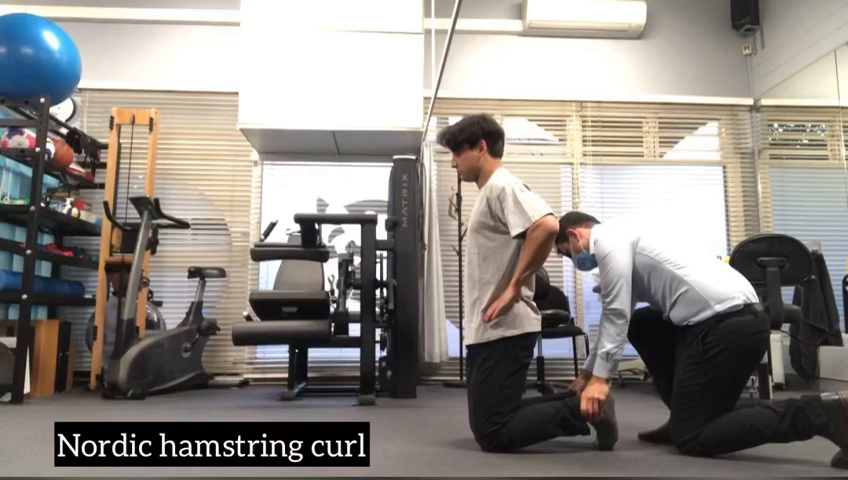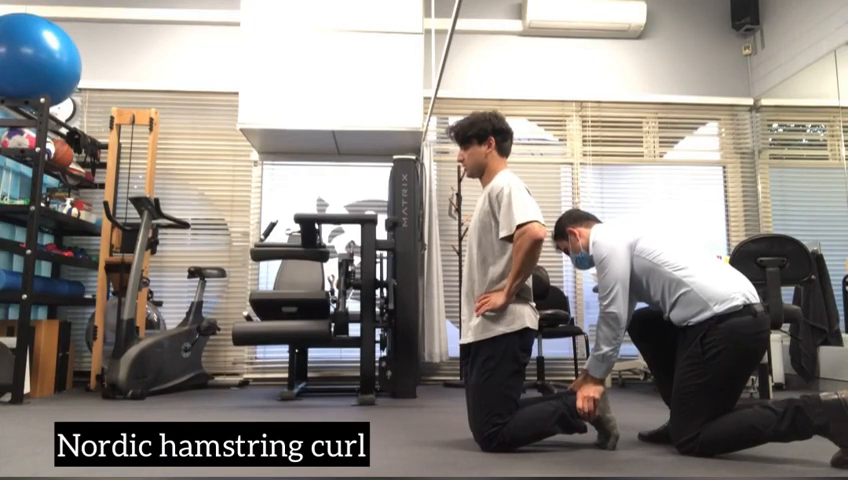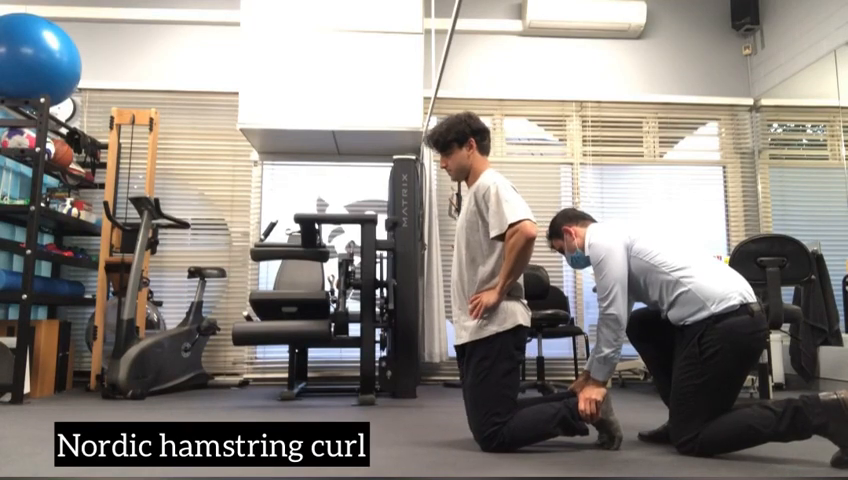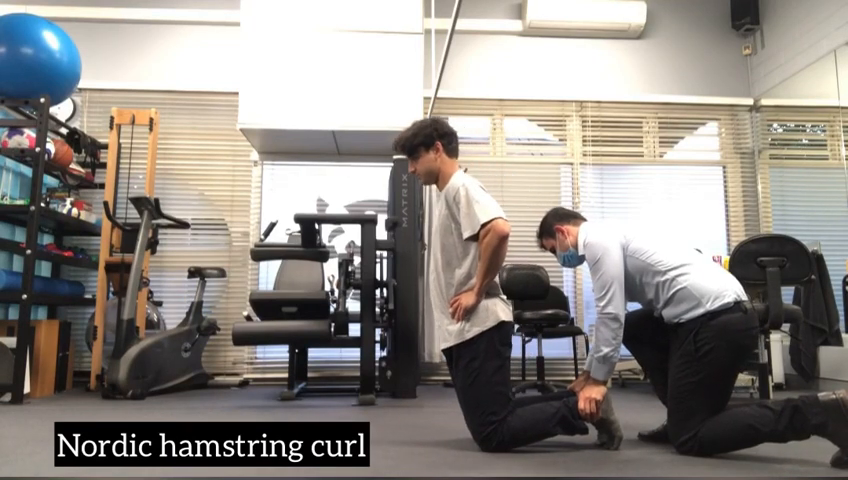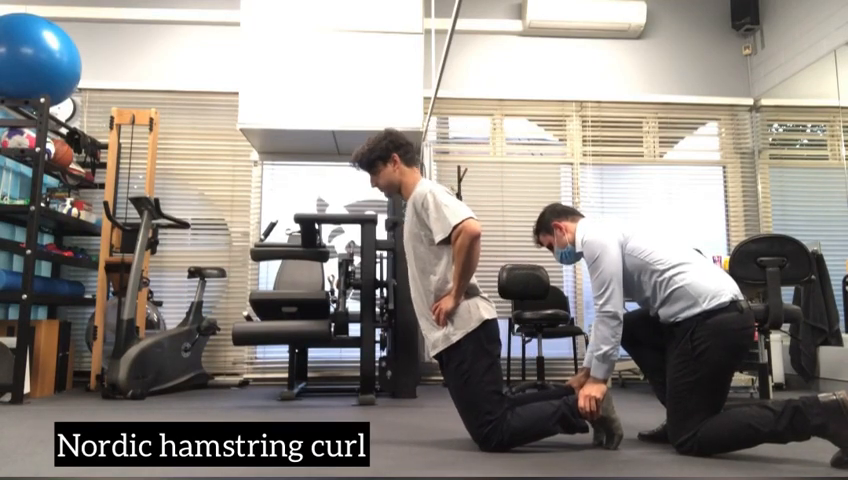
dt=1s
person 1, frame 1
left shoulder: (502, 186)
right shoulder: (488, 192)
left elbow: (547, 227)
left wrist: (514, 288)
left hip: (503, 329)
right hip: (488, 329)
left knee: (493, 434)
right knee: (489, 424)
right ankle: (579, 402)
person 1, frame 2
left shoulder: (504, 186)
right shoulder: (491, 191)
left elbow: (534, 233)
left wrist: (508, 292)
left hip: (501, 327)
right hip: (483, 328)
left knee: (492, 434)
right knee: (489, 423)
left ankle: (582, 406)
right ankle: (577, 402)
person 1, frame 3
left shoulder: (490, 186)
right shoulder: (475, 192)
left elbow: (525, 232)
left wrist: (499, 290)
left hip: (494, 326)
right hip: (477, 328)
left knee: (493, 434)
right knee: (490, 422)
right ankle: (578, 402)
person 1, frame 4
left shoulder: (460, 187)
right shoulder: (448, 194)
left elbow: (499, 230)
left wrist: (477, 291)
left hip: (478, 325)
right hip: (463, 329)
left knee: (493, 434)
right knee: (492, 421)
left ankle: (583, 408)
right ankle: (577, 402)
person 1, frame 5
left shoulder: (426, 193)
right shoulder: (415, 203)
left elbow: (470, 231)
left wrist: (455, 295)
left hip: (463, 328)
right hip: (452, 331)
left knee: (493, 433)
right knee: (493, 418)
right ankle: (577, 398)
person 2, frame 1
left shoulder: (608, 238)
right shoulder: (622, 242)
left elbow: (617, 313)
right elbow: (617, 316)
left wrist: (600, 377)
right wrist: (588, 372)
left hip: (728, 325)
right hip: (730, 316)
left knee: (690, 437)
right knee: (640, 325)
left ankle: (822, 413)
right ankle: (684, 415)
person 2, frame 2
left shoulder: (607, 239)
right shoulder: (621, 240)
left elbow: (613, 316)
right elbow: (620, 317)
left wrist: (595, 378)
right wrist: (588, 372)
left hip: (728, 326)
right hip: (733, 316)
left knee: (690, 438)
right knee: (641, 324)
left ankle: (824, 413)
right ankle: (685, 416)
person 2, frame 3
left shoulder: (603, 240)
right shoulder: (616, 240)
left elbow: (613, 317)
right elbow: (618, 318)
left wrist: (597, 381)
right wrist: (589, 372)
left hip: (725, 325)
right hip: (732, 315)
left knee: (690, 438)
right knee: (639, 326)
left ankle: (823, 412)
right ankle: (684, 416)
person 2, frame 4
left shoulder: (598, 239)
right shoulder: (610, 239)
left elbow: (610, 314)
right elbow: (613, 315)
left wrist: (597, 379)
right wrist: (587, 372)
left hip: (717, 322)
right hip: (722, 313)
left knee: (689, 438)
right knee: (633, 328)
left ankle: (822, 412)
right ankle: (682, 416)
person 2, frame 5
left shoulder: (596, 238)
right shoulder: (606, 236)
left elbow: (609, 313)
right elbow: (608, 313)
left wrist: (598, 378)
right wrist: (586, 369)
left hip: (712, 322)
right hip: (715, 313)
left knee: (689, 438)
right knee: (630, 329)
right ankle: (681, 415)
